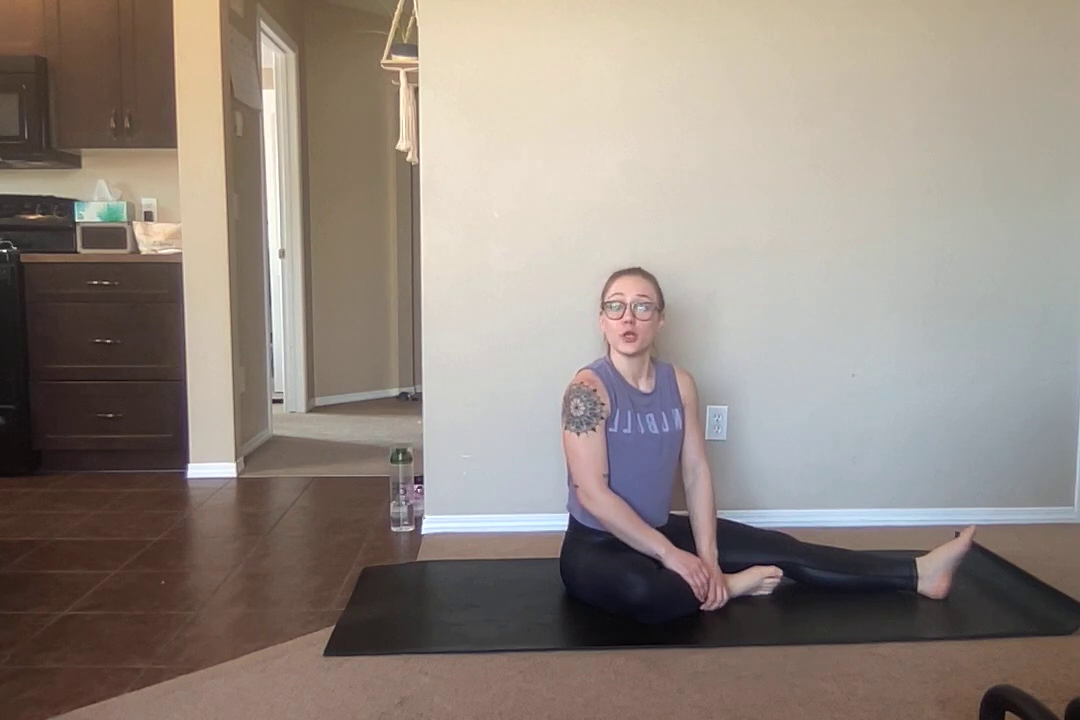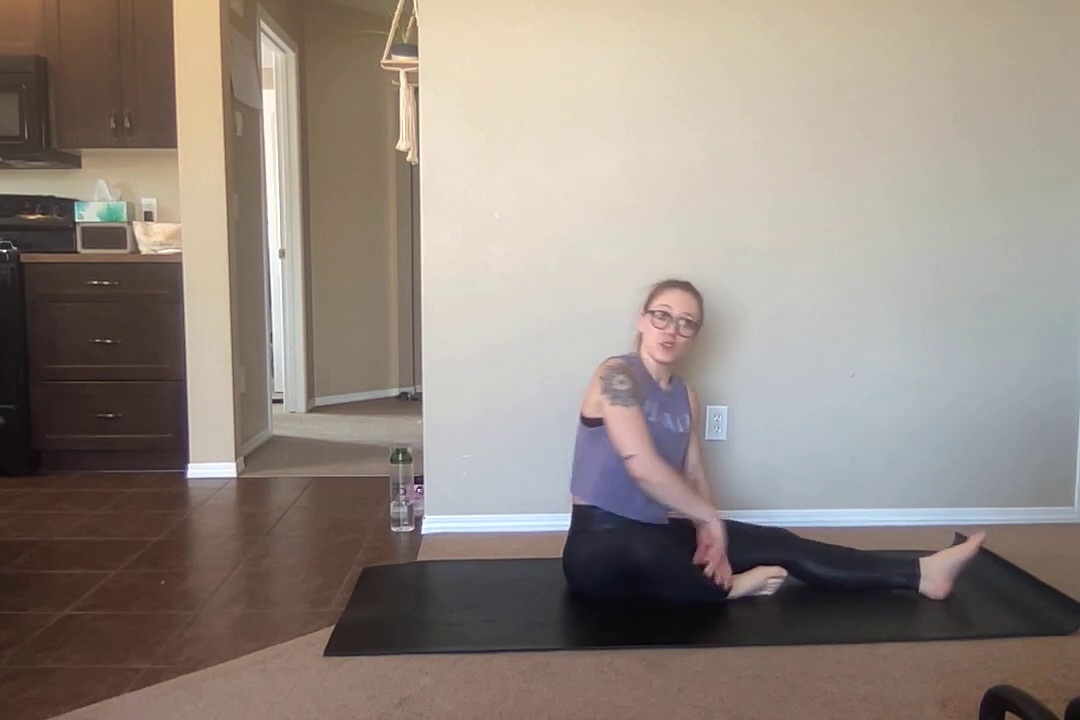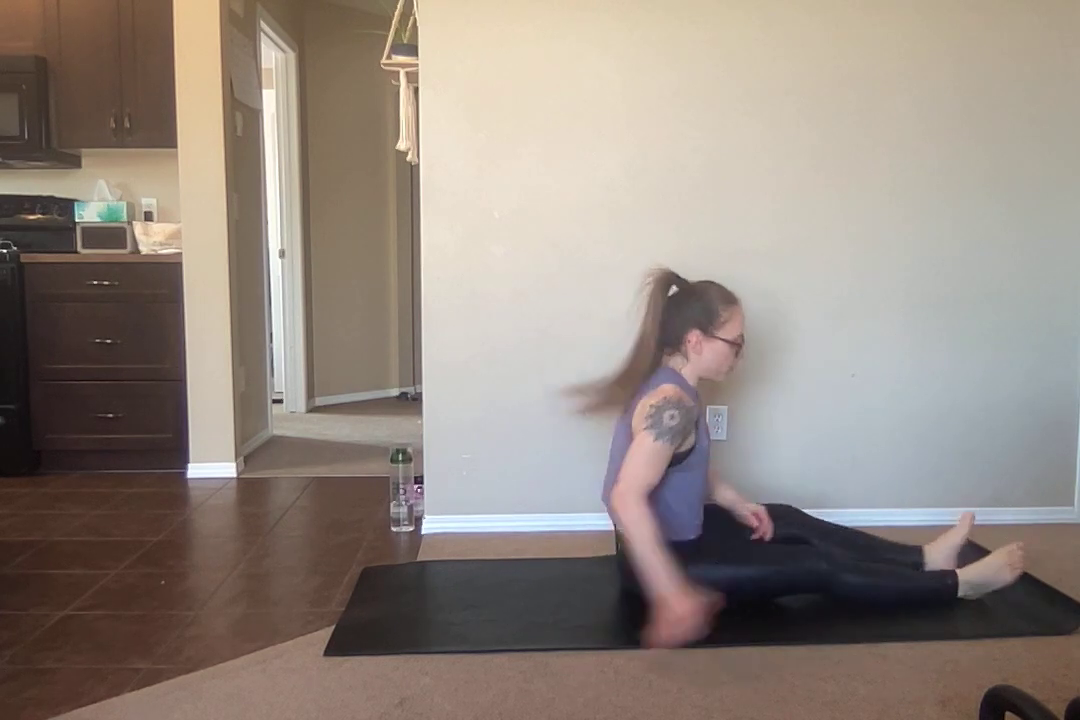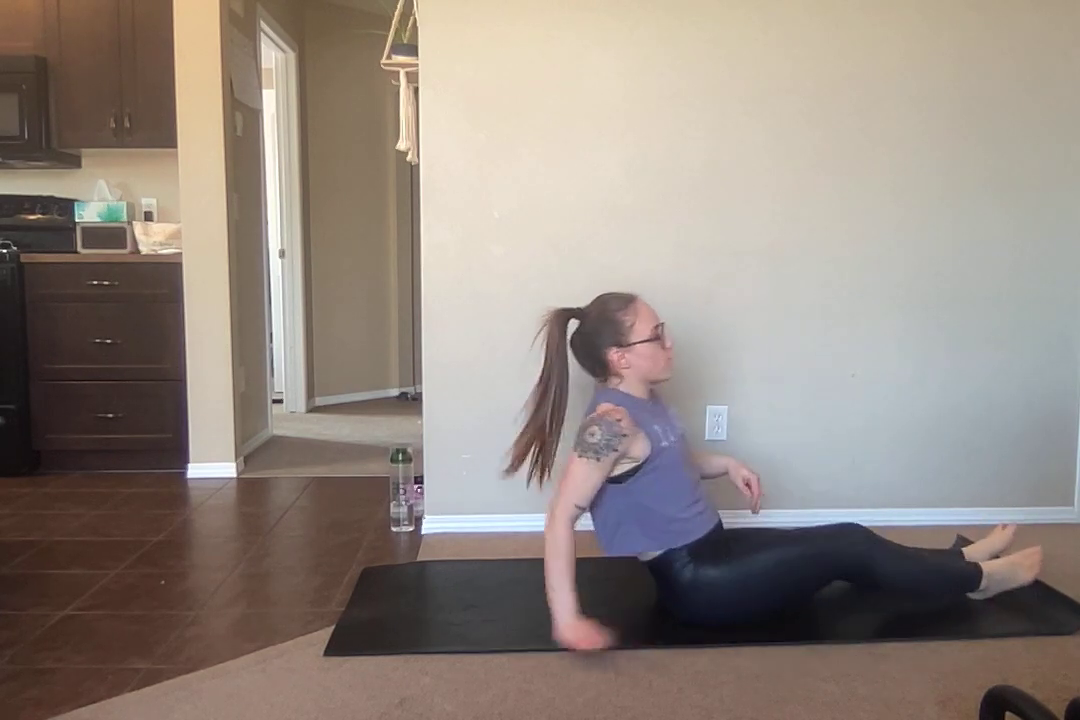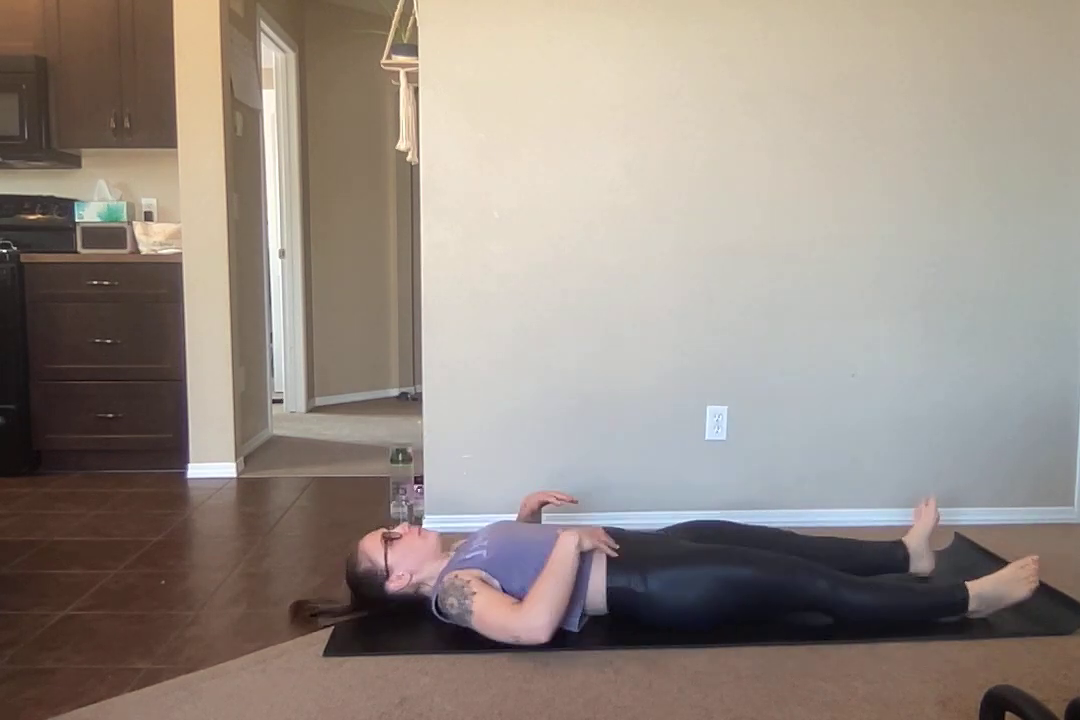
dt=1s
person 1, frame 1
left shoulder: (679, 383)
right shoulder: (589, 388)
left elbow: (696, 472)
right elbow: (593, 494)
left wrist: (708, 556)
right wrist: (669, 555)
left hip: (656, 531)
right hip: (596, 548)
left knee: (777, 548)
right knee: (641, 590)
left ankle: (918, 574)
right ankle: (726, 585)
person 1, frame 2
left shoulder: (685, 397)
right shoulder: (618, 375)
left elbow: (694, 476)
right elbow: (642, 466)
left wrist: (709, 529)
right wrist: (710, 518)
left hip: (657, 531)
right hip: (597, 544)
left knee: (777, 545)
right knee: (640, 552)
left ankle: (921, 574)
right ankle: (728, 584)
person 1, frame 3
left shoulder: (667, 389)
right shoulder: (672, 404)
right elbow: (627, 499)
left wrist: (738, 504)
right wrist: (669, 592)
left hip: (678, 539)
right hip: (663, 567)
left knee: (788, 522)
right knee: (814, 568)
left ankle: (921, 559)
right ankle: (957, 585)
person 1, frame 4
left shoulder: (642, 402)
right shoulder: (610, 422)
right elbow: (560, 518)
left wrist: (726, 465)
right wrist: (567, 618)
left hip: (708, 549)
right hip: (696, 583)
left knee: (843, 546)
right knee: (851, 546)
left ankle: (960, 560)
right ankle: (978, 578)
person 1, frame 5
left shoulder: (457, 557)
right shoulder: (450, 590)
right elbow: (532, 625)
left wrist: (528, 512)
right wrist: (567, 542)
left hip: (639, 548)
right hip: (649, 590)
left knee: (774, 541)
right knee: (814, 587)
left ankle: (905, 554)
right ankle: (967, 598)
